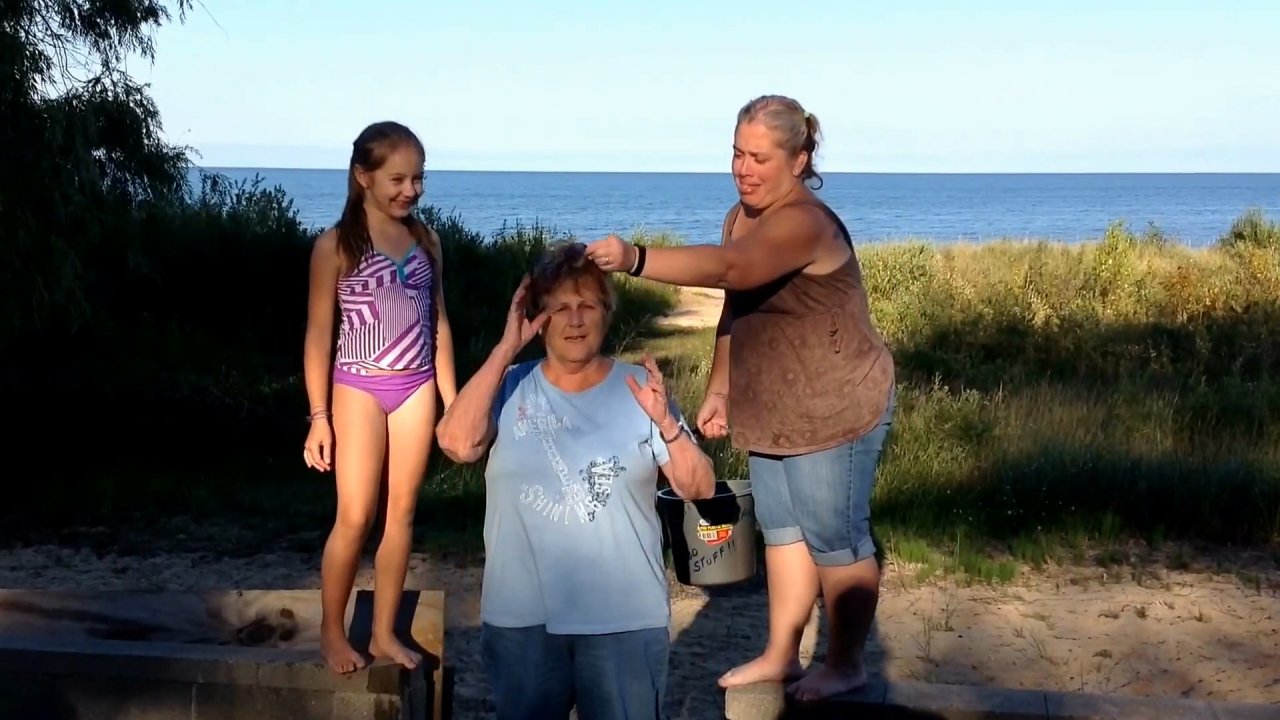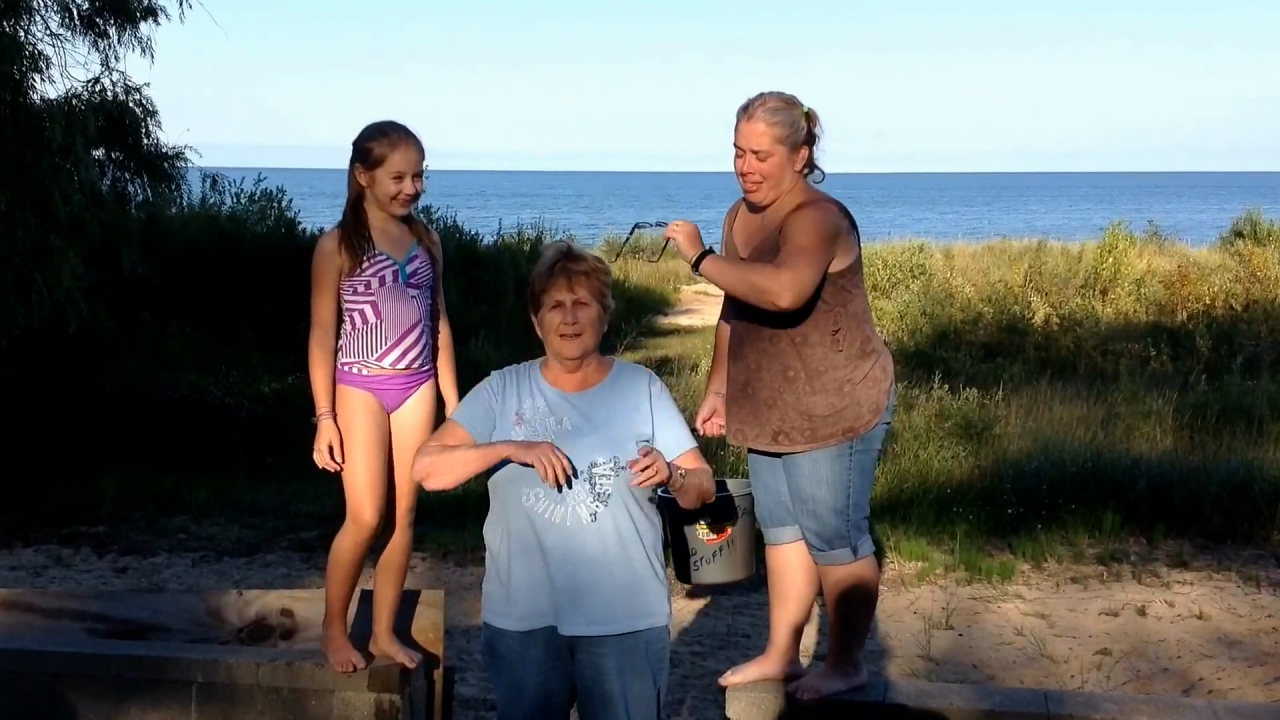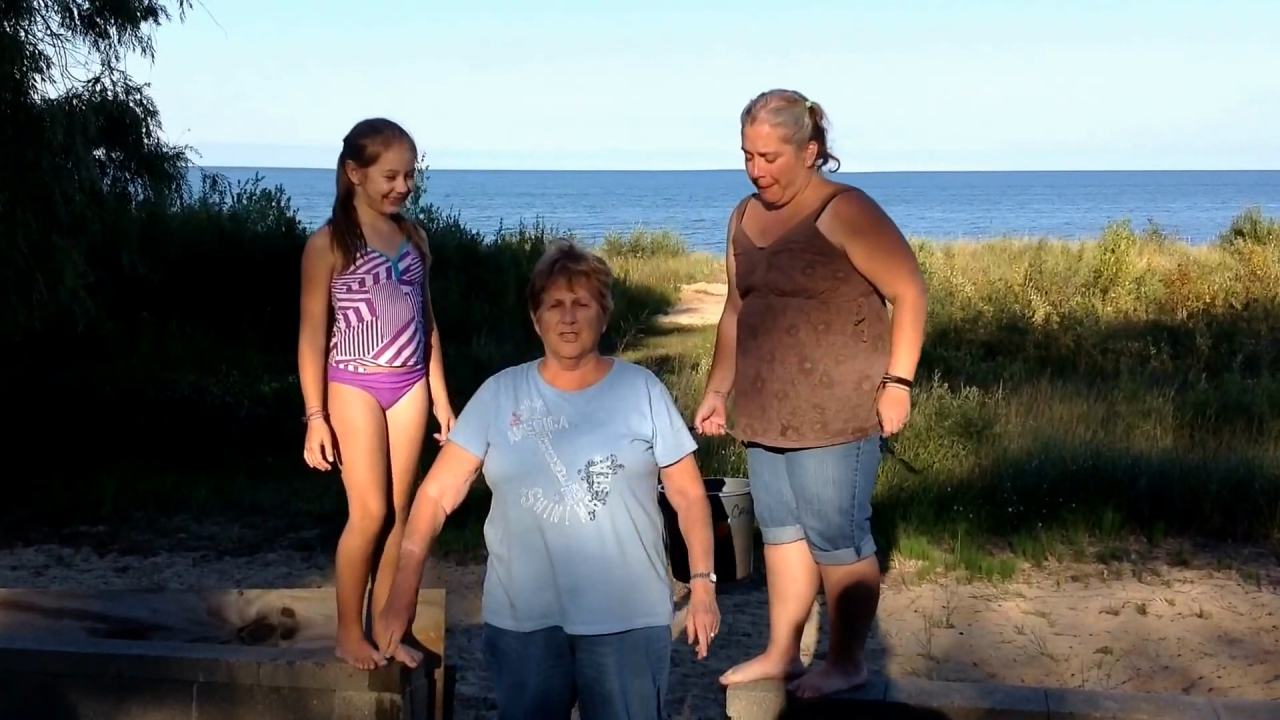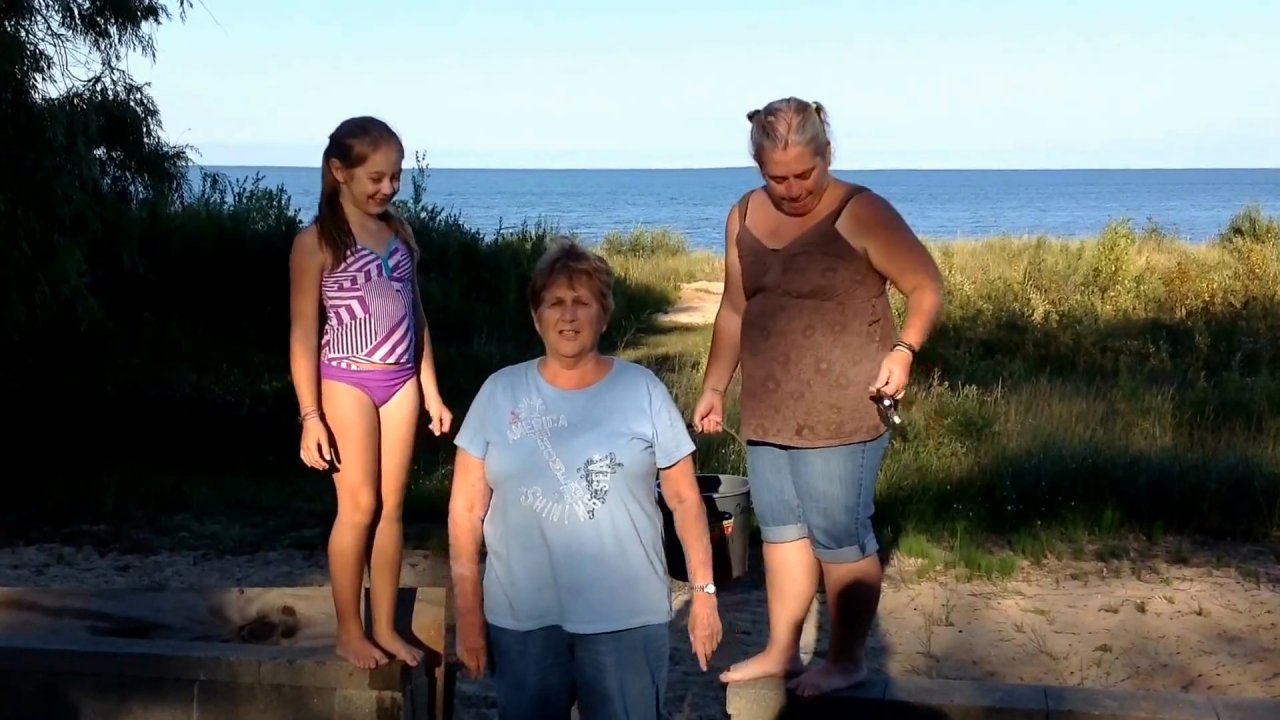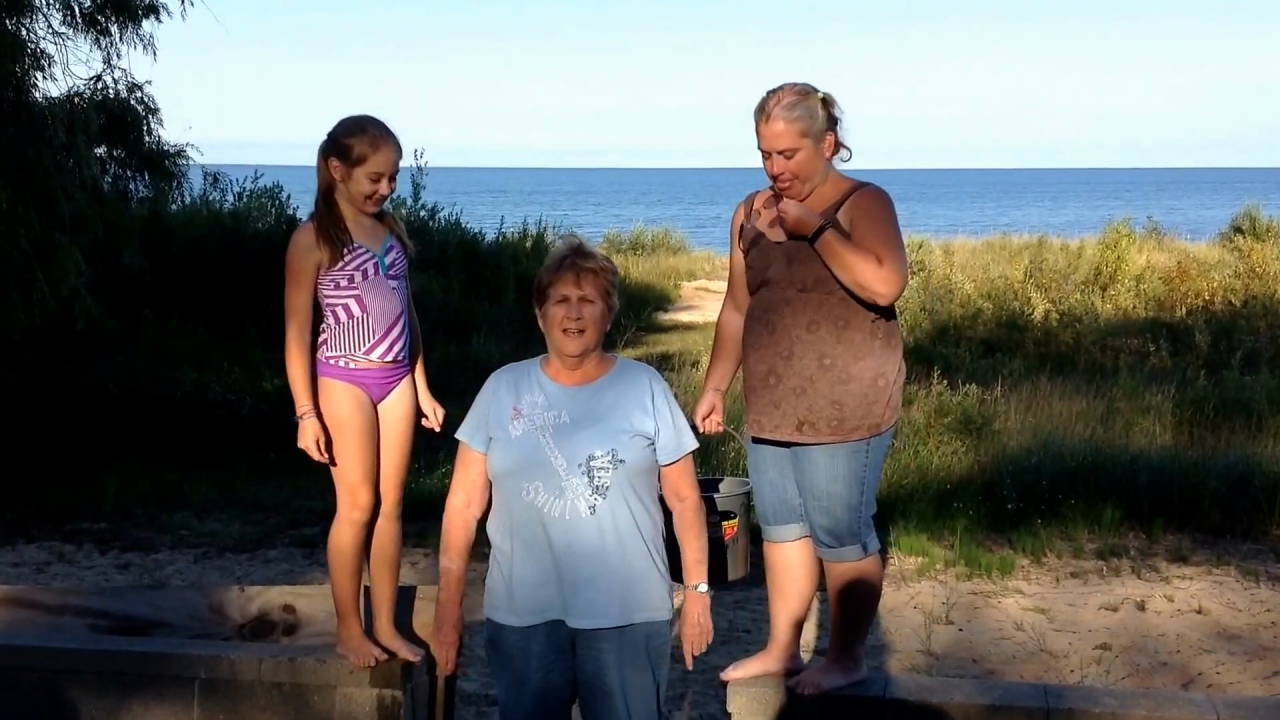
dt=0.5s
person 1, frame 1
left shoulder: (805, 222)
right shoulder: (740, 217)
left elbow: (727, 267)
left wrist: (634, 259)
right wrist: (719, 390)
left hip: (834, 410)
right hip: (773, 411)
left knee: (835, 539)
right knee: (783, 530)
left ankle: (846, 664)
right ankle: (781, 655)
person 1, frame 2
left shoulder: (817, 218)
right shoulder: (740, 216)
left elbow: (782, 290)
left wrist: (700, 257)
right wrist: (719, 389)
left hip: (834, 410)
right hip: (768, 410)
left knee: (835, 538)
right knee: (781, 530)
left ankle: (846, 663)
right ankle: (780, 653)
person 1, frame 3
left shoulder: (846, 212)
right shoulder: (746, 217)
left elbow: (909, 293)
left wrist: (898, 382)
right wrist: (717, 390)
left hip: (835, 410)
right hip: (769, 410)
left knee: (837, 538)
right knee: (781, 529)
left ankle: (846, 662)
right ankle: (780, 653)
person 1, frame 4
left shoulder: (861, 212)
right shoulder: (744, 215)
left elbow: (928, 285)
right elbow: (734, 310)
left wrist: (902, 349)
right wrist: (714, 386)
left hip: (840, 409)
right hip: (769, 408)
left knee: (840, 535)
right knee: (780, 527)
left ankle: (847, 658)
right ankle: (781, 649)
person 1, frame 5
left shoulder: (863, 203)
right shoulder: (750, 212)
left elbow: (885, 285)
right elbow: (737, 309)
left wrist: (813, 230)
right wrist: (714, 387)
left hip: (844, 408)
right hip: (771, 406)
left knee: (841, 535)
right knee: (782, 526)
left ankle: (846, 657)
right ankle: (780, 650)
person 2, frame 1
left shoulder: (426, 240)
right shoulder: (337, 244)
right elbow: (319, 333)
left wrist: (452, 400)
right wrist: (318, 416)
left hip: (416, 389)
right hip: (360, 389)
left knee: (402, 512)
right knee: (355, 516)
left ankle: (384, 633)
right ankle: (332, 631)
person 2, frame 2
left shoulder: (426, 240)
right shoulder: (338, 245)
right elbow: (322, 334)
left wrist: (453, 401)
right wrist: (324, 417)
left hip: (416, 389)
right hip: (360, 389)
left knee: (404, 513)
right knee: (366, 516)
left ankle: (384, 631)
right ankle: (334, 628)
person 2, frame 3
left shoulder: (414, 237)
right shoulder: (329, 242)
right elbow: (312, 333)
left wrist: (441, 398)
right wrist: (315, 417)
left hip: (409, 386)
right hip: (355, 386)
left knee: (399, 511)
right knee: (370, 511)
right ankle: (348, 631)
person 2, frame 4
left shoulder: (400, 232)
right shoulder: (317, 241)
right elbow: (303, 334)
left wrist: (431, 392)
right wrist: (310, 415)
left hip: (401, 383)
right hip: (348, 383)
left knee: (391, 507)
right knee: (358, 507)
left ankle: (385, 627)
right ankle: (349, 631)
person 2, frame 5
left shoulder: (392, 229)
right shoulder: (313, 238)
right elbow: (297, 331)
left wrist: (423, 387)
right wrist: (305, 413)
left hip: (397, 380)
right hip: (345, 381)
left knee: (391, 503)
right knee: (357, 504)
left ankle: (385, 625)
right ankle: (348, 629)
person 3, frame 1
left shoulder: (638, 387)
right shoulder: (510, 387)
left elbow: (699, 487)
right elbow: (456, 442)
left wrist: (666, 422)
right wrist: (507, 346)
left hip: (624, 617)
right hip: (522, 616)
person 3, frame 2
left shoulder: (642, 388)
right shoulder: (500, 390)
left elbow: (702, 484)
right elbow: (428, 468)
left wrist: (671, 474)
right wrist: (511, 449)
left hip: (624, 617)
right hip: (522, 617)
person 3, frame 3
left shoulder: (642, 389)
right shoulder: (499, 394)
left elbow: (689, 493)
right elbow: (436, 494)
left wrist: (701, 579)
right wrist: (404, 587)
left hip: (626, 617)
right hip: (522, 618)
person 3, frame 4
left shoulder: (643, 389)
right shoulder: (500, 392)
left elbow: (685, 500)
right elbow: (466, 509)
left wrist: (703, 593)
right wrist: (468, 610)
left hip: (625, 616)
right hip: (520, 618)
person 3, frame 5
left shoulder: (645, 387)
right shoulder: (503, 388)
left elbow: (685, 499)
right elbow: (464, 503)
left wrist: (696, 591)
right wrist: (449, 604)
left hip: (626, 611)
right hip: (523, 612)
